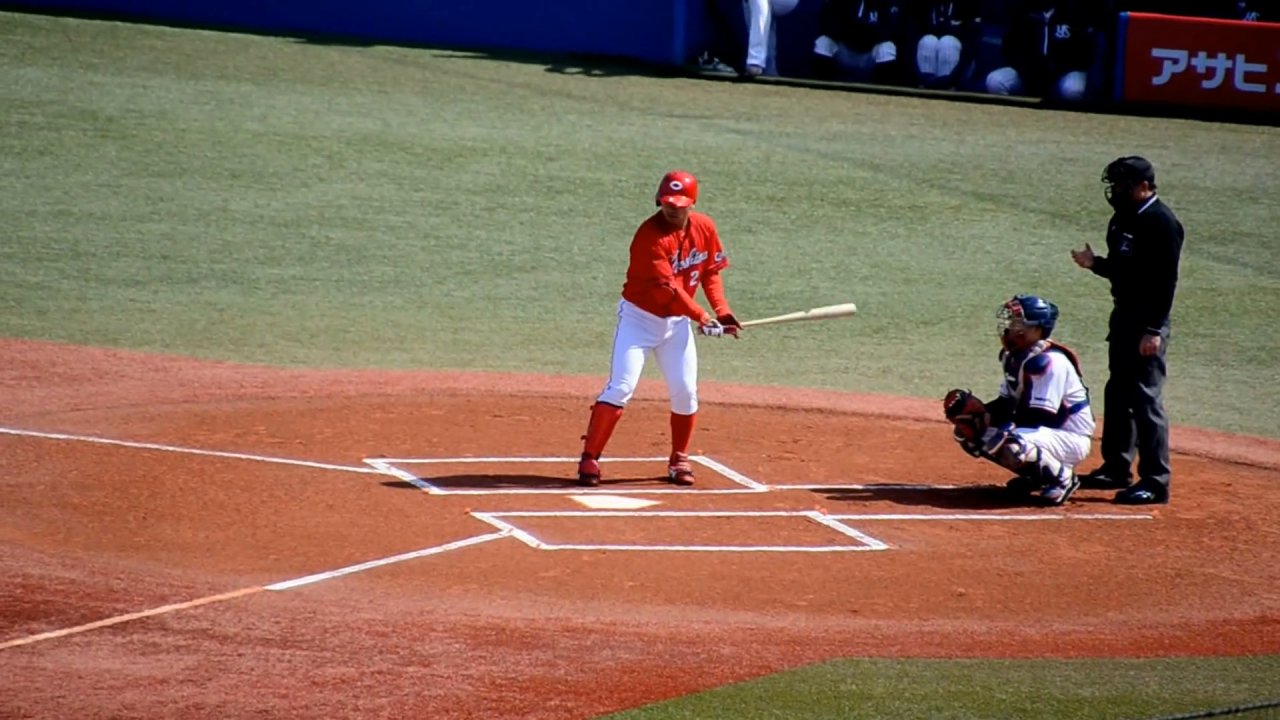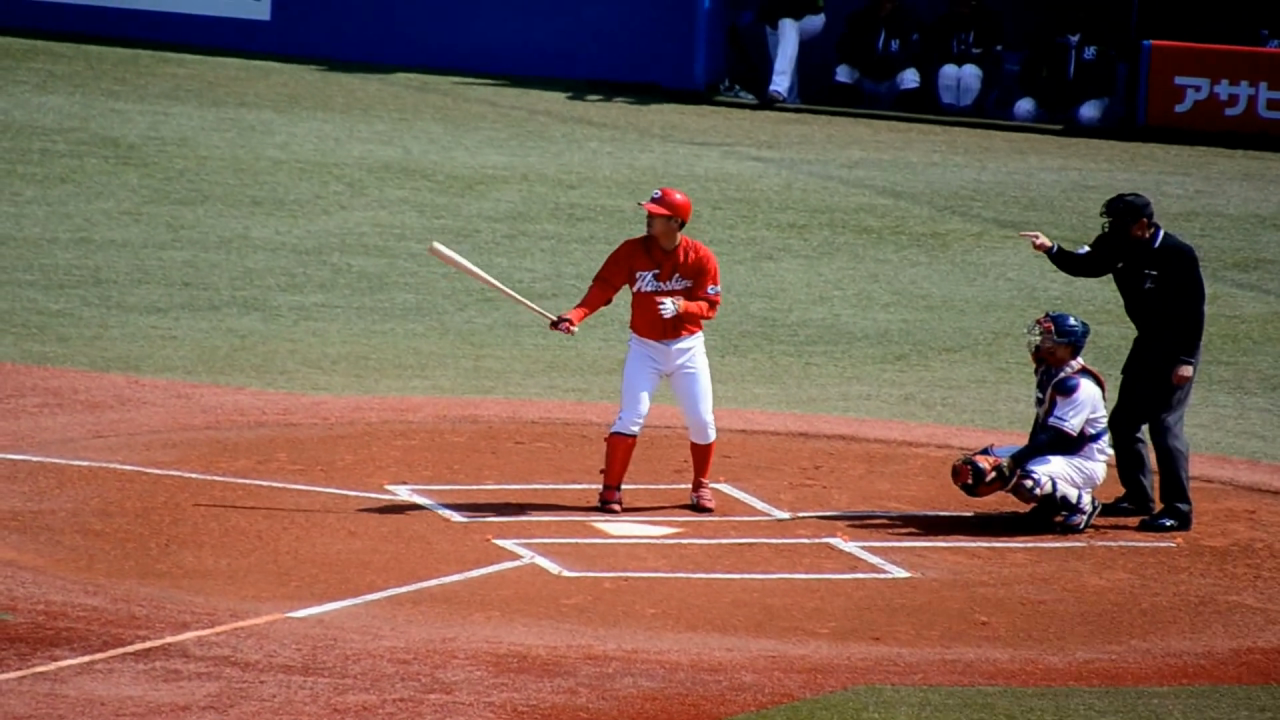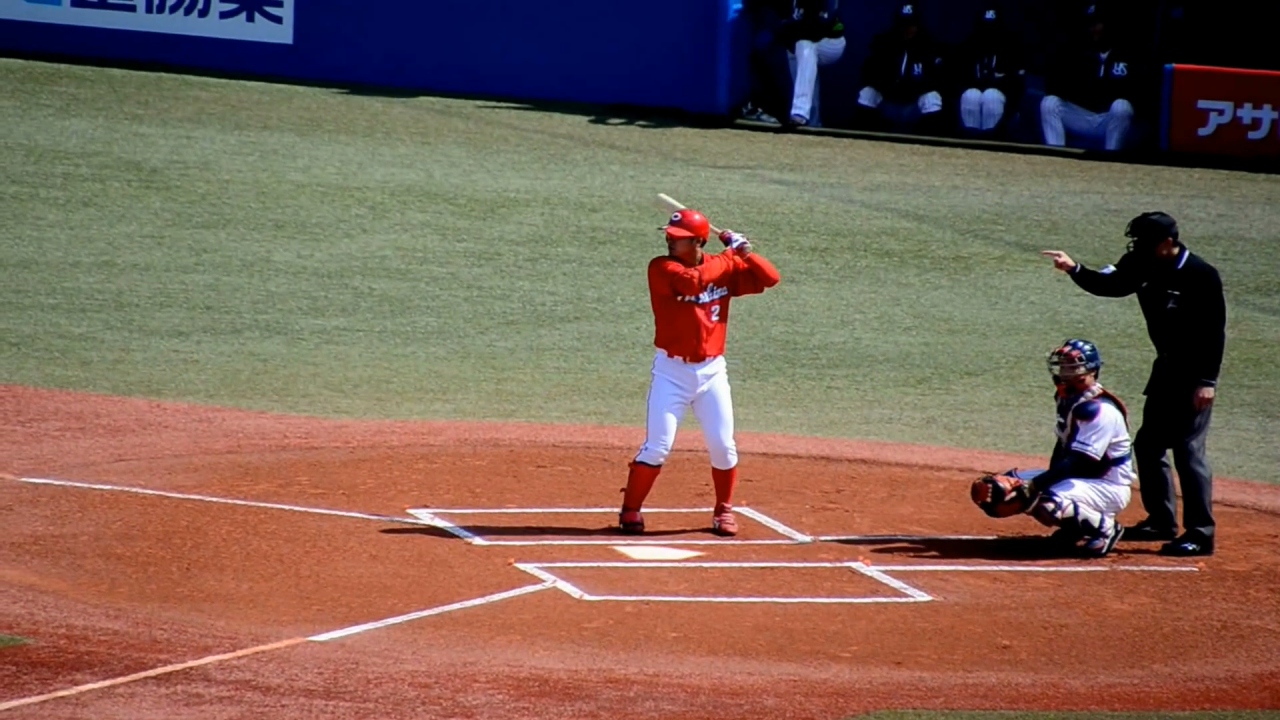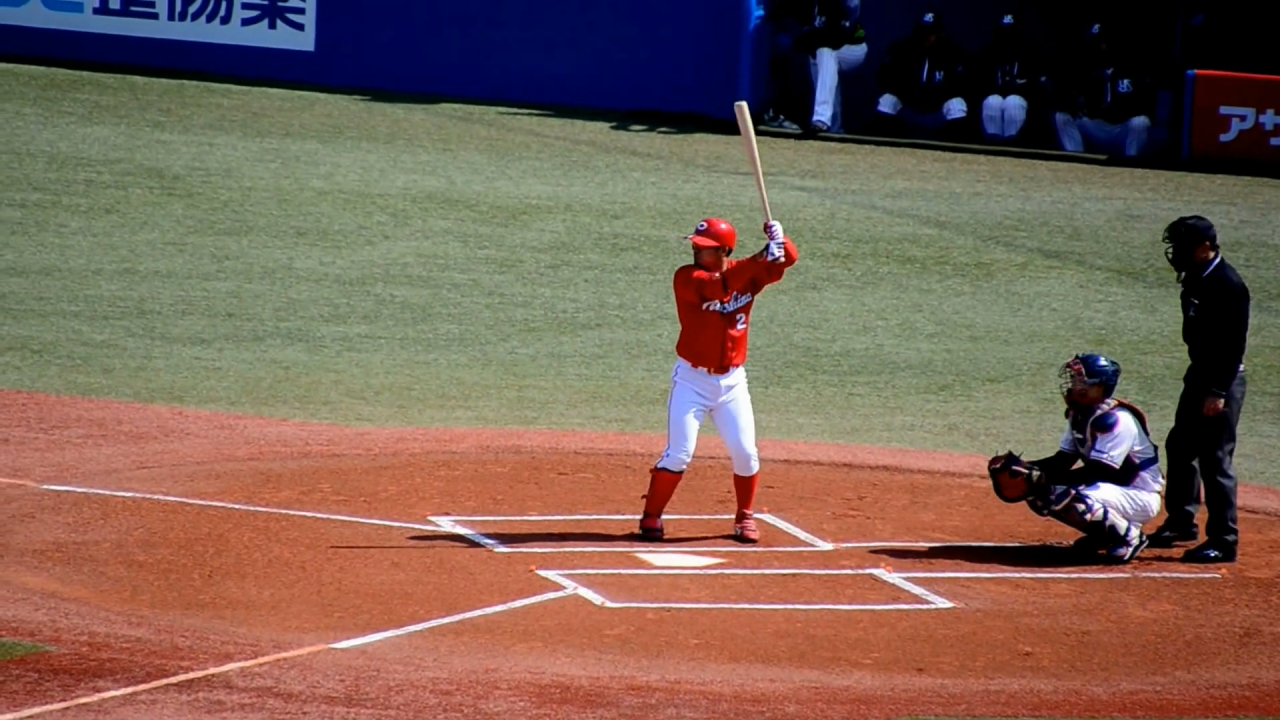
dt=1s
person 1, frame 1
left shoulder: (1161, 222)
right shoulder: (1123, 217)
left elbow: (1166, 280)
left wrist: (1153, 330)
right wrist: (1095, 263)
left hip: (1146, 321)
right hip: (1123, 315)
left knee: (1145, 399)
right knee: (1117, 394)
left ankle: (1156, 482)
right ankle: (1116, 468)
person 1, frame 2
left shoulder: (1178, 254)
right shoulder: (1116, 247)
left elbow: (1194, 310)
right elbow: (1082, 265)
left wrist: (1187, 359)
right wrist: (1052, 249)
left hip: (1176, 350)
right hip: (1146, 344)
left knee: (1165, 424)
right knee: (1123, 421)
left ankle: (1178, 510)
right ankle: (1138, 496)
person 1, frame 3
left shoulder: (1201, 275)
right shoulder: (1142, 266)
left elbow: (1215, 331)
right elbow: (1107, 284)
left wrist: (1207, 381)
right wrist: (1074, 269)
left hip: (1194, 374)
right hip: (1165, 368)
left knee: (1188, 449)
right knee: (1148, 444)
left ankle: (1201, 534)
right ankle: (1162, 521)
person 1, frame 4
left shoulder: (1228, 284)
right shoulder: (1195, 277)
left elbow: (1235, 342)
left wrist: (1219, 391)
left hip: (1221, 382)
right hip: (1199, 375)
left knee: (1215, 459)
right knee: (1180, 447)
left ankle: (1224, 541)
right ankle: (1181, 521)
person 2, frame 1
left shoulder: (704, 228)
right shoulder: (649, 236)
left elbow: (710, 272)
right elbow: (667, 288)
left wrist: (722, 310)
right wrist: (702, 318)
left hip: (677, 320)
right hip: (639, 316)
left knee: (685, 392)
right knee: (620, 388)
left ankle: (679, 459)
right ankle: (589, 458)
person 2, frame 2
left shoulder: (701, 257)
right shoulder: (632, 250)
left elbow: (709, 306)
right elbow: (603, 287)
left wrist: (678, 306)
right wrist: (575, 316)
left hip: (687, 347)
right hip: (646, 347)
left knee: (702, 420)
right knee: (631, 417)
left ankle: (701, 486)
right ankle: (611, 488)
person 2, frame 3
left shoulder: (725, 266)
right shoulder: (661, 267)
left elbow: (770, 278)
right elbow: (692, 282)
left wrist: (743, 250)
right wrist: (731, 254)
left hip: (712, 370)
right hip: (671, 370)
left knee: (722, 446)
right knee: (658, 446)
left ankle: (723, 510)
right ankle: (630, 510)
person 2, frame 4
left shoulder: (747, 272)
right shoulder: (686, 276)
left elbow: (789, 258)
right elbow: (720, 287)
left wrist: (778, 237)
right wrist: (760, 257)
left hip: (732, 380)
right hip: (693, 379)
left knee: (745, 452)
right knee: (679, 453)
left ankle: (744, 517)
right ankle: (651, 516)
person 3, frame 1
left shoulder: (1049, 361)
right shoulder: (1013, 356)
left elbow: (1039, 418)
right elbow: (1005, 404)
left wrist: (988, 419)
right wrist: (974, 411)
left hip: (1070, 439)
right hip: (1040, 432)
left knee: (1011, 445)
right knee: (967, 431)
left ankle: (1062, 477)
right ankle: (1034, 474)
person 3, frame 2
left shoulder: (1078, 385)
right shoulder: (1048, 373)
left elbow: (1054, 438)
left wrist: (1012, 462)
right wrist: (1027, 456)
left hip: (1083, 463)
right hip: (1053, 453)
left knee: (1026, 480)
right knee: (985, 461)
left ankle: (1082, 503)
right ankle: (1052, 501)
person 3, frame 3
left shoulder: (1099, 409)
right shoulder: (1067, 399)
left elbow: (1077, 463)
left wrist: (1031, 485)
left hip: (1107, 487)
right hip: (1075, 477)
left knee: (1047, 502)
left ankle: (1104, 527)
right ankle: (1075, 525)
person 3, frame 4
left shoulder: (1115, 420)
right shoulder: (1078, 414)
left elbow: (1094, 473)
right elbow: (1062, 461)
left wrist: (1040, 477)
left hip: (1140, 497)
right hip: (1109, 488)
left knee: (1075, 501)
right knee: (1036, 491)
left ankle: (1129, 536)
right ankle: (1103, 533)
